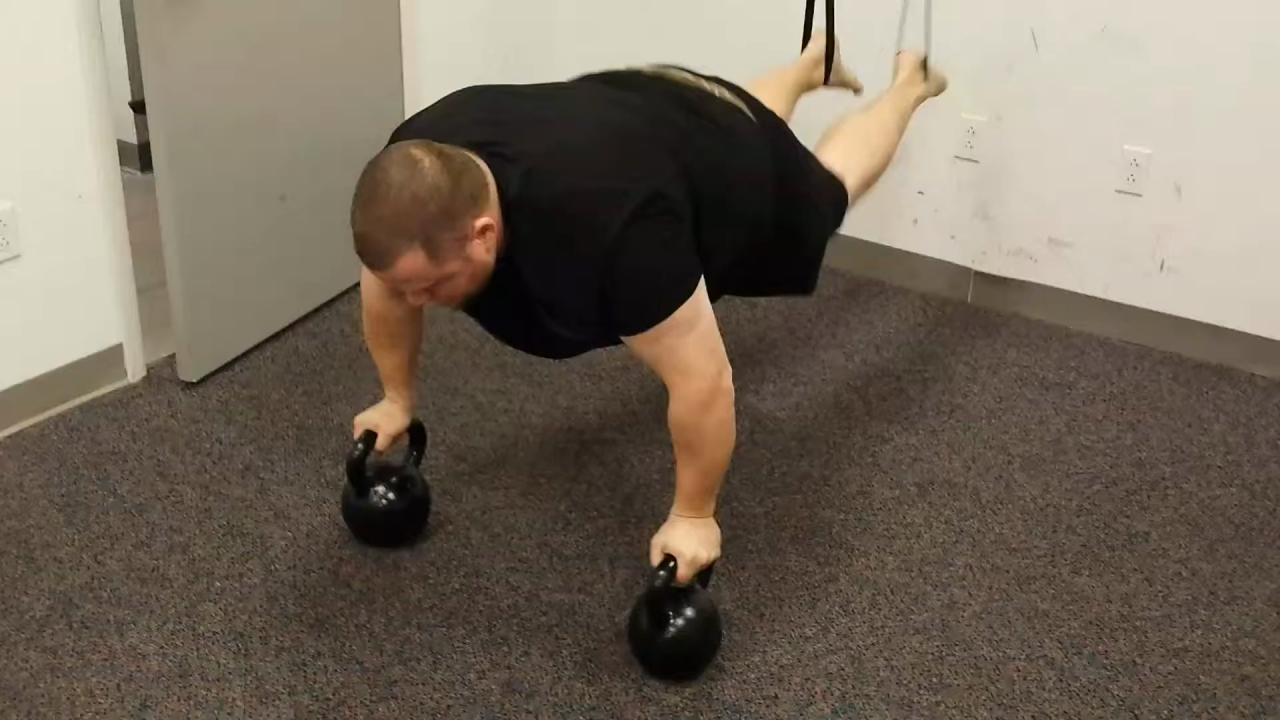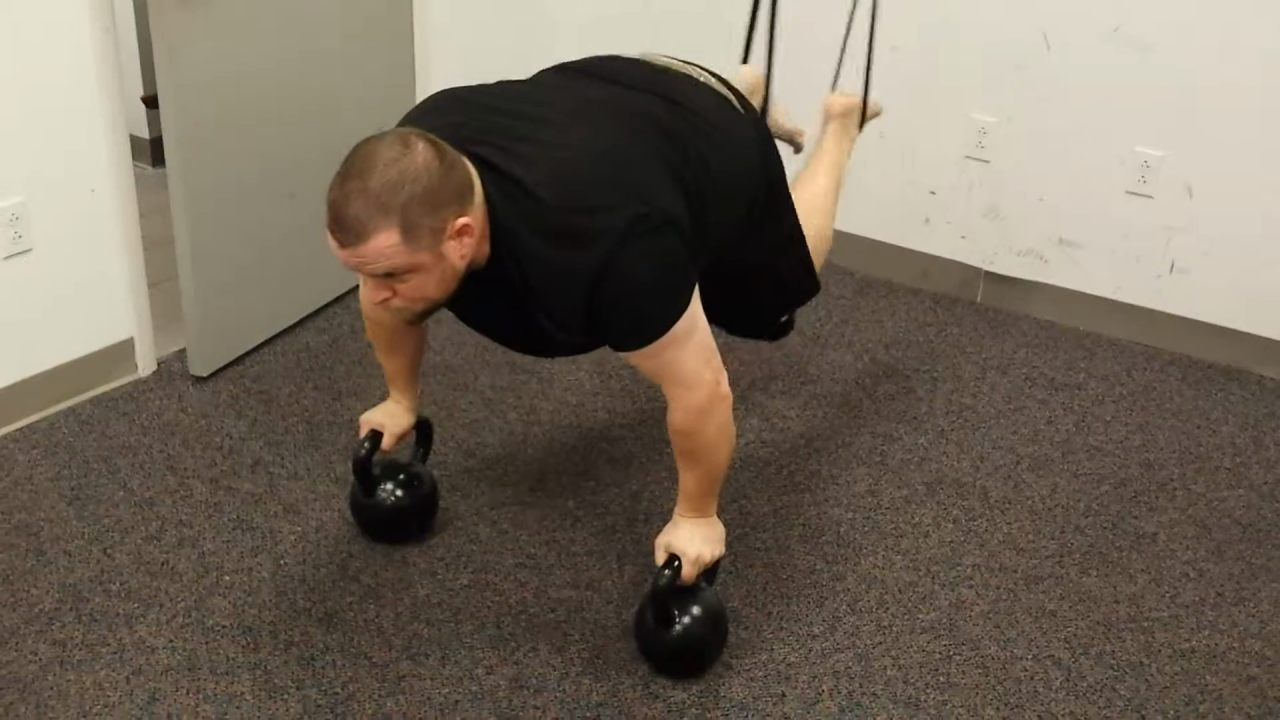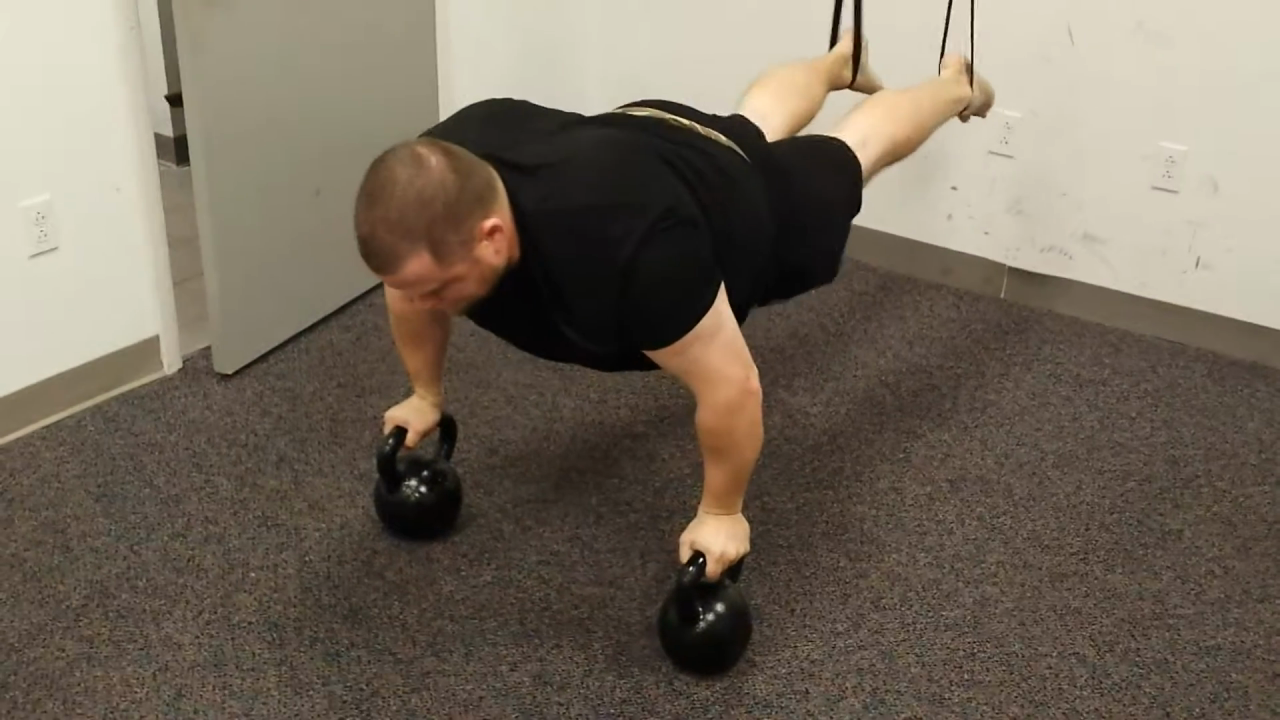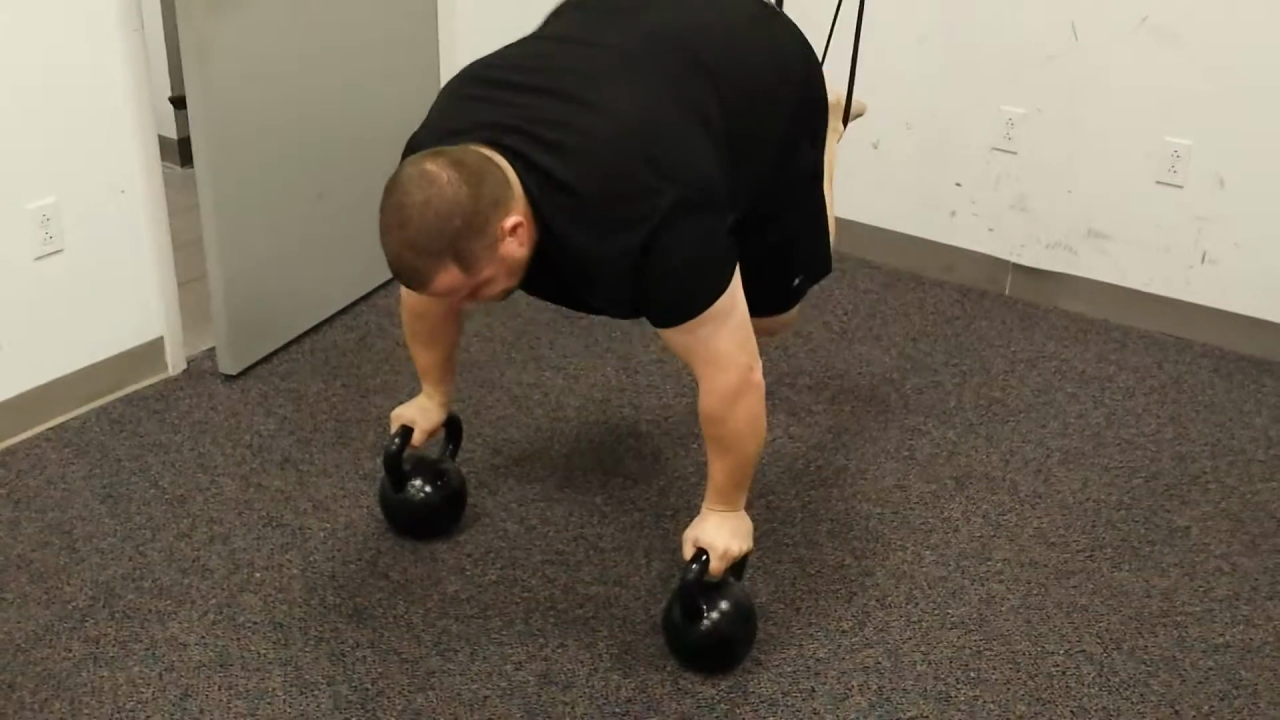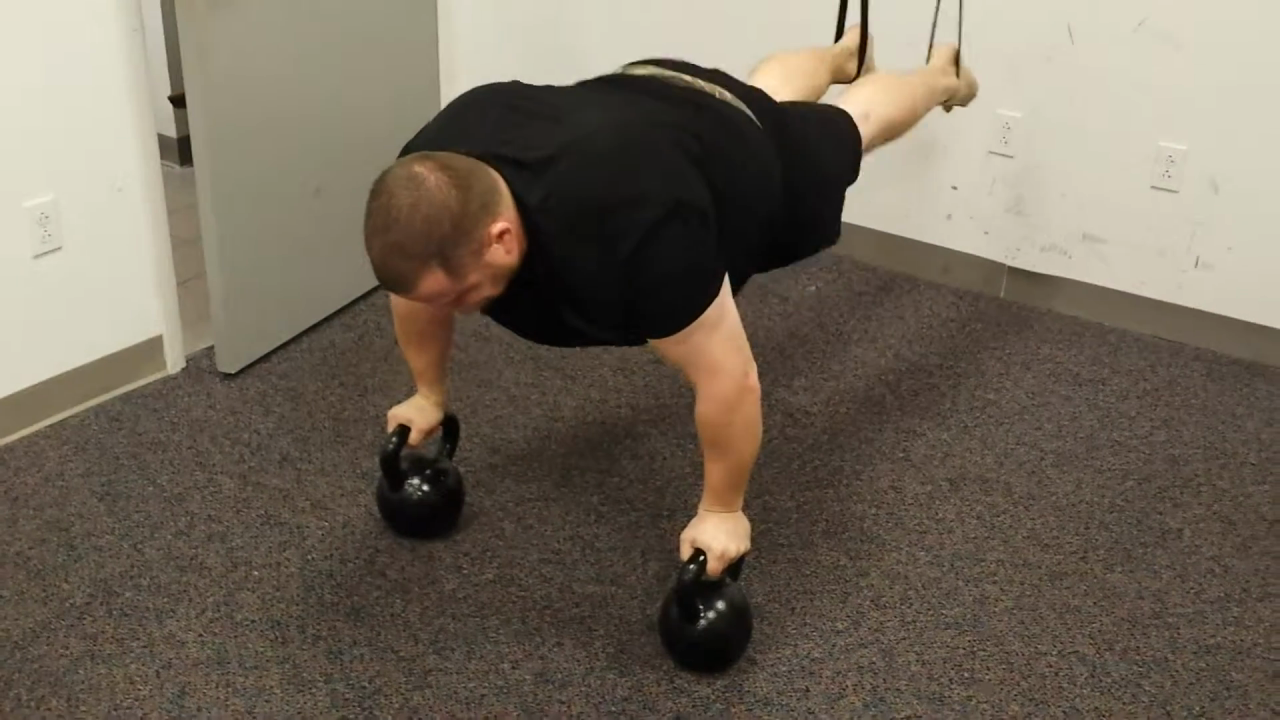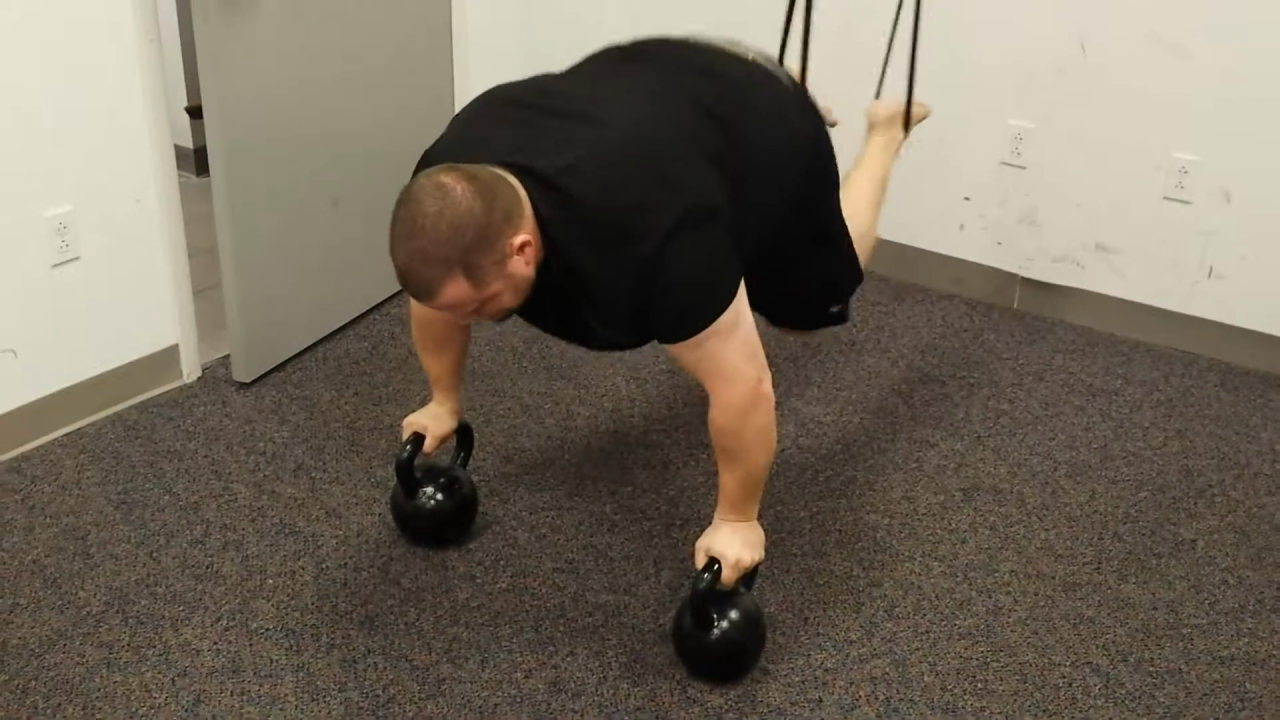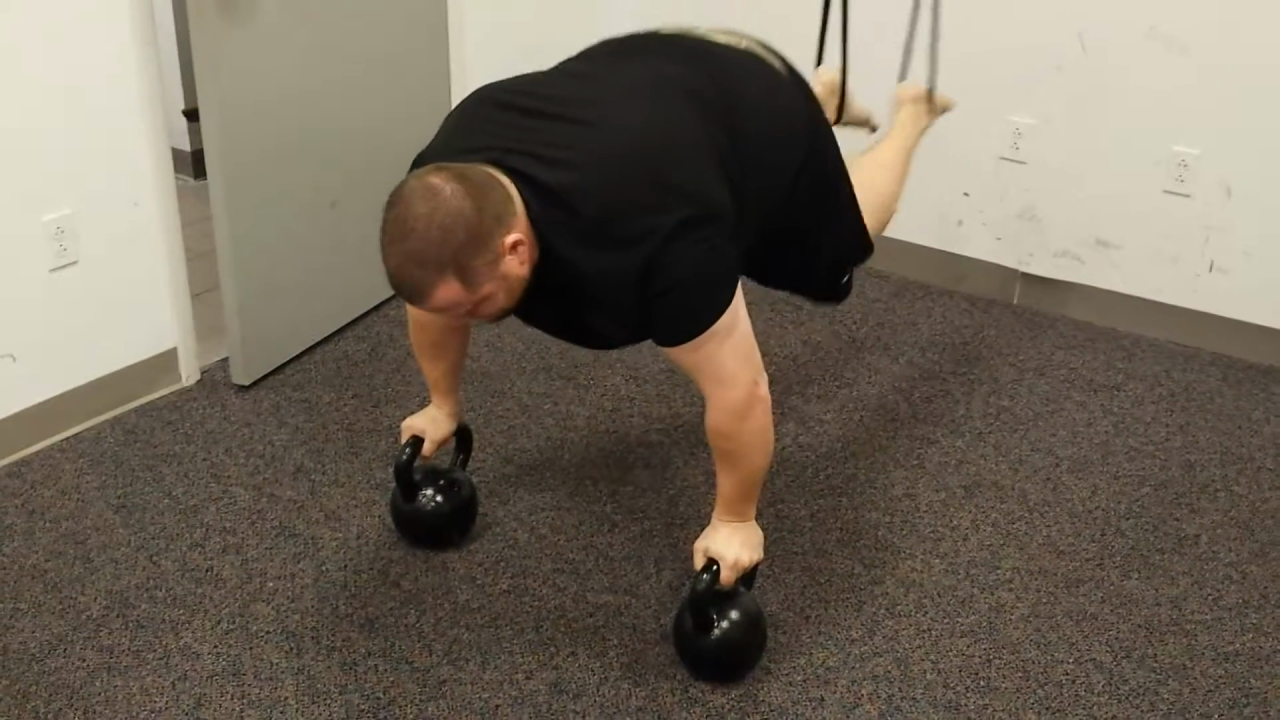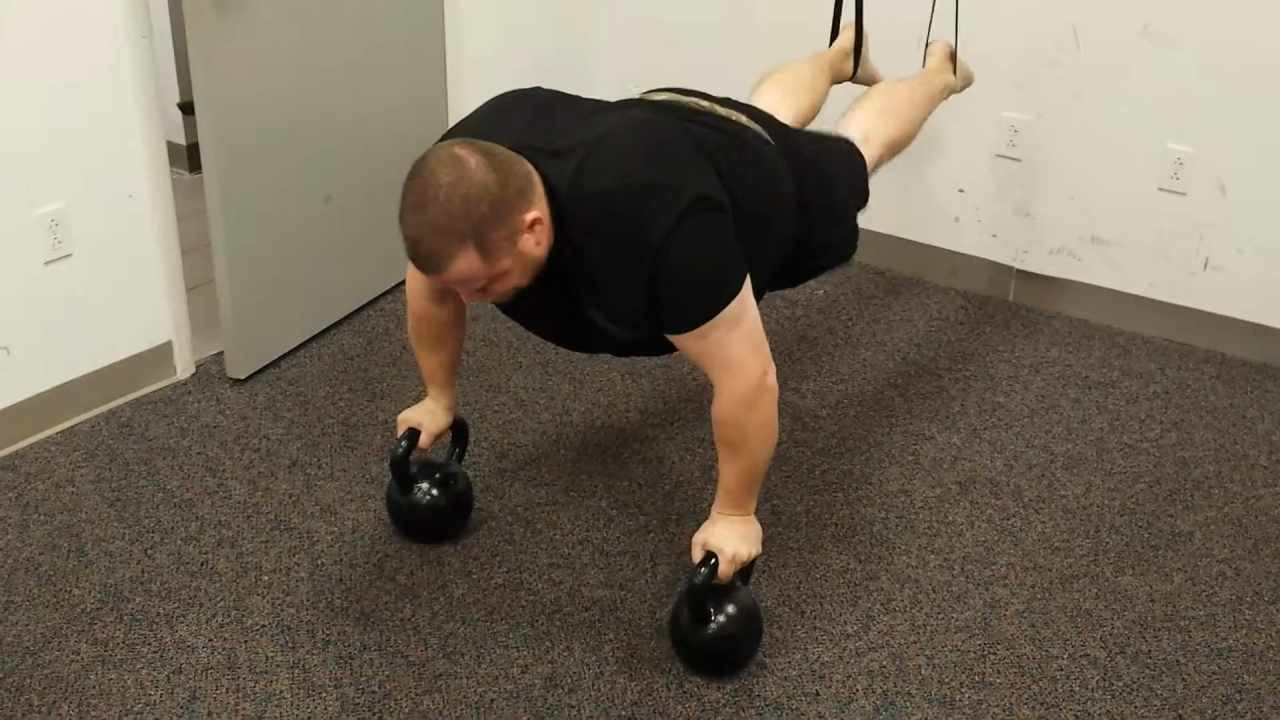
dt=0.7s
person 1, frame 1
left shoulder: (605, 232)
right shoulder: (420, 168)
left elbow: (702, 381)
right elbow: (387, 284)
left wrist: (694, 517)
right wrist: (396, 399)
left hip: (737, 161)
right hip: (644, 107)
left knee: (827, 186)
left ankle: (906, 85)
right ankle: (810, 65)
person 1, frame 2
left shoulder: (593, 245)
right shoulder: (407, 175)
left elbow: (701, 389)
right elbow: (385, 290)
left wrist: (696, 517)
right wrist: (401, 399)
left hip: (717, 144)
left knee: (765, 311)
left ankle: (838, 126)
right ankle: (746, 96)
person 1, frame 3
left shoulder: (623, 250)
right shoulder: (436, 191)
left elbow: (730, 387)
right elbow: (413, 293)
left wrist: (721, 514)
right wrist: (425, 395)
left hip: (745, 200)
right hip: (652, 138)
left knee: (853, 147)
right knee: (758, 123)
left ankle: (951, 87)
right ankle: (838, 61)
person 1, frame 4
left shoulder: (637, 219)
right shoulder: (440, 158)
left elbow: (734, 374)
right elbow: (426, 281)
left wrist: (725, 511)
right wrist: (433, 395)
left knee: (769, 311)
left ankle: (826, 120)
person 1, frame 5
left shoulder: (627, 232)
right shoulder: (435, 171)
left elbow: (730, 380)
right elbow: (416, 290)
left wrist: (722, 512)
right wrist: (429, 395)
left hip: (746, 158)
right hip: (648, 102)
left knee: (849, 124)
right knee: (766, 96)
left ankle: (939, 78)
right ankle: (845, 54)
person 1, frame 6
left shoulder: (645, 238)
right shoulder: (451, 180)
left elbow: (743, 387)
right elbow: (434, 293)
left wrist: (737, 523)
right wrist: (444, 402)
left hip: (765, 130)
left knee: (814, 302)
left ankle: (886, 131)
right ankle: (790, 97)
person 1, frame 7
left shoulder: (640, 237)
right shoulder: (447, 179)
left elbow: (740, 390)
right elbow: (434, 296)
left wrist: (735, 521)
right wrist: (442, 406)
left hip: (755, 106)
left knee: (833, 254)
left ankle: (911, 112)
right ankle: (823, 97)
person 1, frame 8
left shoulder: (655, 228)
right shoulder: (464, 172)
left elbow: (748, 379)
right elbow: (430, 288)
left wrist: (734, 516)
right wrist: (439, 399)
left hip: (769, 183)
left knee: (860, 142)
right knee: (768, 112)
left ankle: (938, 73)
right ankle: (839, 56)
